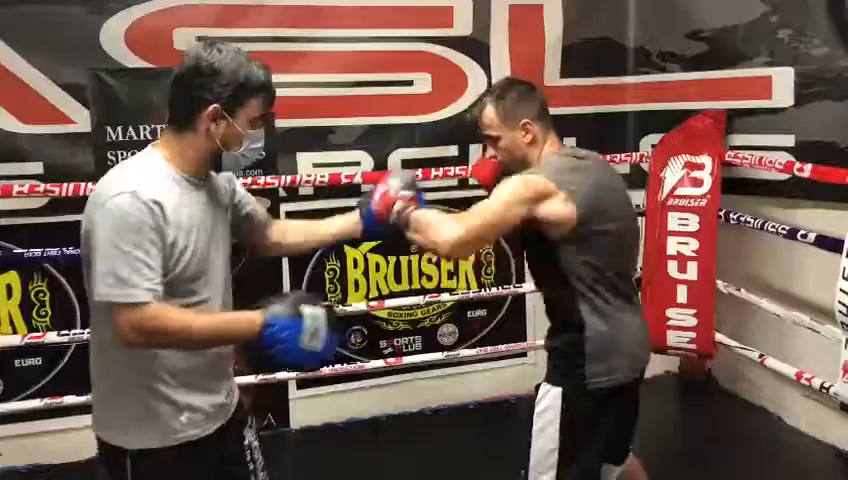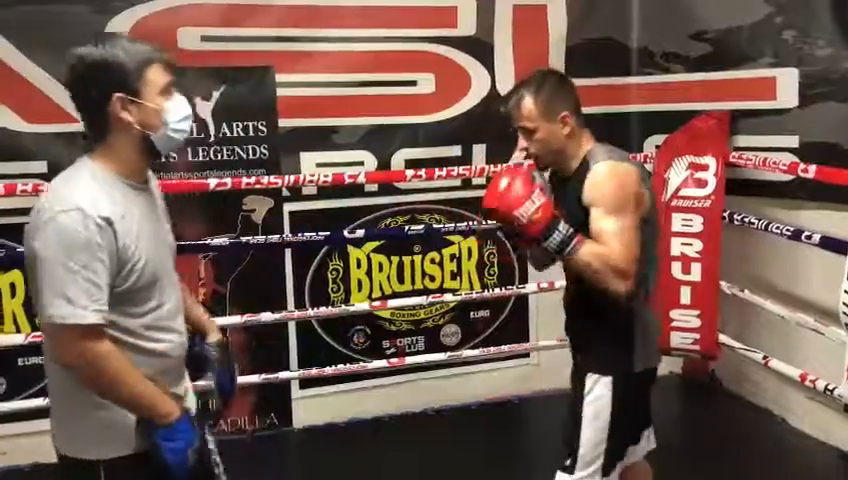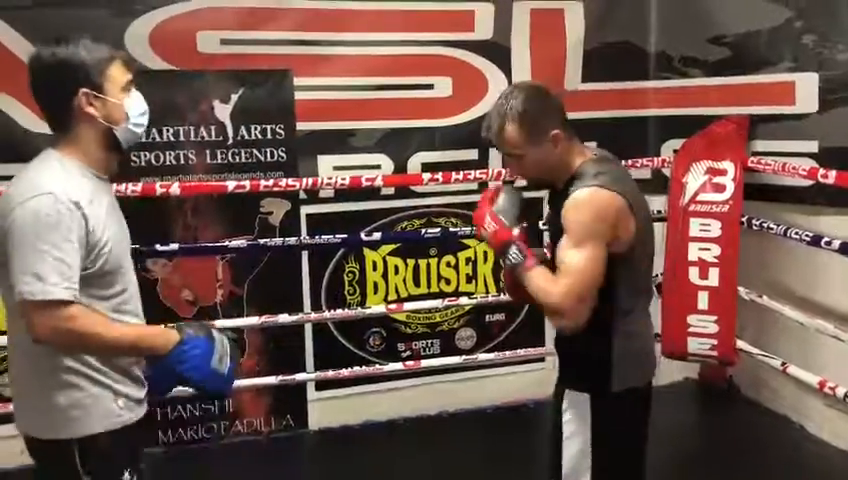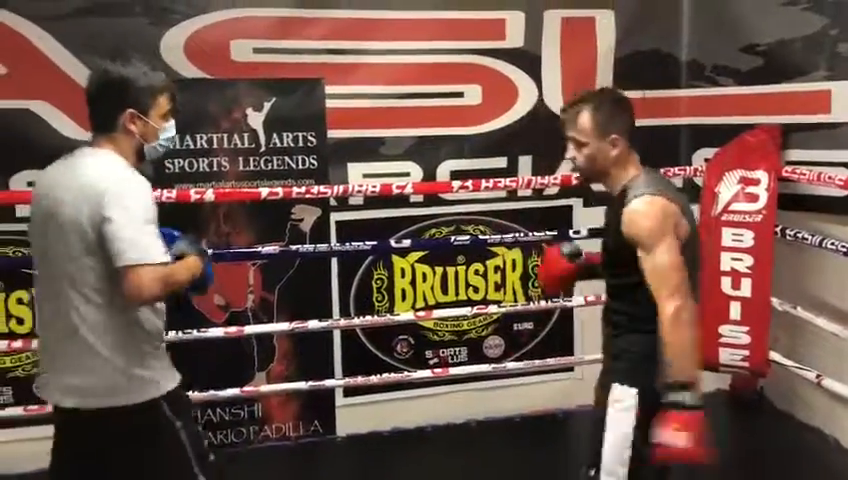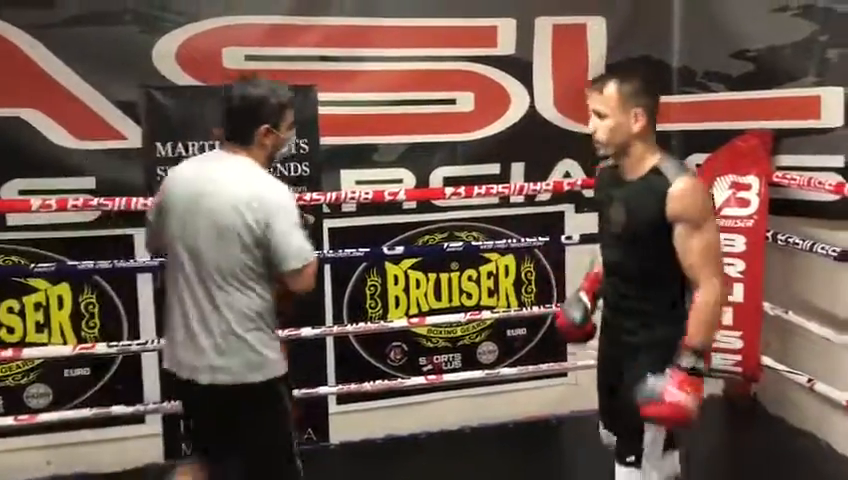
dt=0.5s
person 1, frame 1
left shoulder: (214, 181)
right shoulder: (129, 200)
left elbow: (270, 235)
right elbow: (135, 322)
left wrist: (364, 220)
right wrist: (260, 325)
left hip: (217, 407)
right hip: (151, 430)
person 1, frame 2
left shoulder: (141, 181)
right shoulder: (77, 215)
right elbow: (76, 347)
left wrist: (209, 334)
right wrist: (166, 414)
left hip: (167, 409)
right hip: (113, 438)
person 1, frame 3
left shoulder: (89, 180)
right shoulder: (49, 200)
right elbow: (51, 320)
left wrist: (148, 350)
right wrist: (169, 342)
left hip: (114, 403)
right hip: (83, 417)
person 1, frame 4
left shoulder: (51, 178)
right shoulder: (124, 186)
right elbow: (146, 285)
right wrist: (194, 263)
left hip: (69, 381)
right hip: (132, 384)
person 1, frame 5
left shoulder: (178, 177)
right shoulder: (269, 194)
left elbow: (156, 244)
right elbow: (302, 280)
left hip: (188, 356)
right hip: (249, 363)
person 2, frame 1
left shoulder: (534, 185)
right shoulder: (594, 167)
left elbow: (452, 240)
left wrist: (400, 209)
right wrist: (499, 190)
left hip: (587, 357)
right hip: (625, 341)
person 2, frame 2
left shoulder: (610, 175)
right shoulder: (558, 174)
left elbow: (619, 275)
right elbow: (542, 256)
left wrist: (545, 223)
right wrist: (517, 218)
left hip: (616, 349)
right hip: (599, 341)
person 2, frame 3
left shoulder: (592, 199)
right shoulder: (593, 165)
left elbow: (565, 310)
left wrist: (508, 244)
right wrist: (542, 268)
left hip: (602, 368)
right hip: (611, 357)
person 2, frame 4
left shoulder: (646, 208)
right shoulder: (627, 197)
left elbow: (677, 307)
left wrist: (681, 401)
right wrist: (583, 264)
left hip: (647, 367)
right hip: (631, 358)
person 2, frame 5
left shoulder: (679, 190)
right shoulder: (607, 177)
left elbow: (709, 286)
left wrist: (689, 369)
right wrist: (587, 295)
left hip: (658, 349)
right hip: (616, 338)
